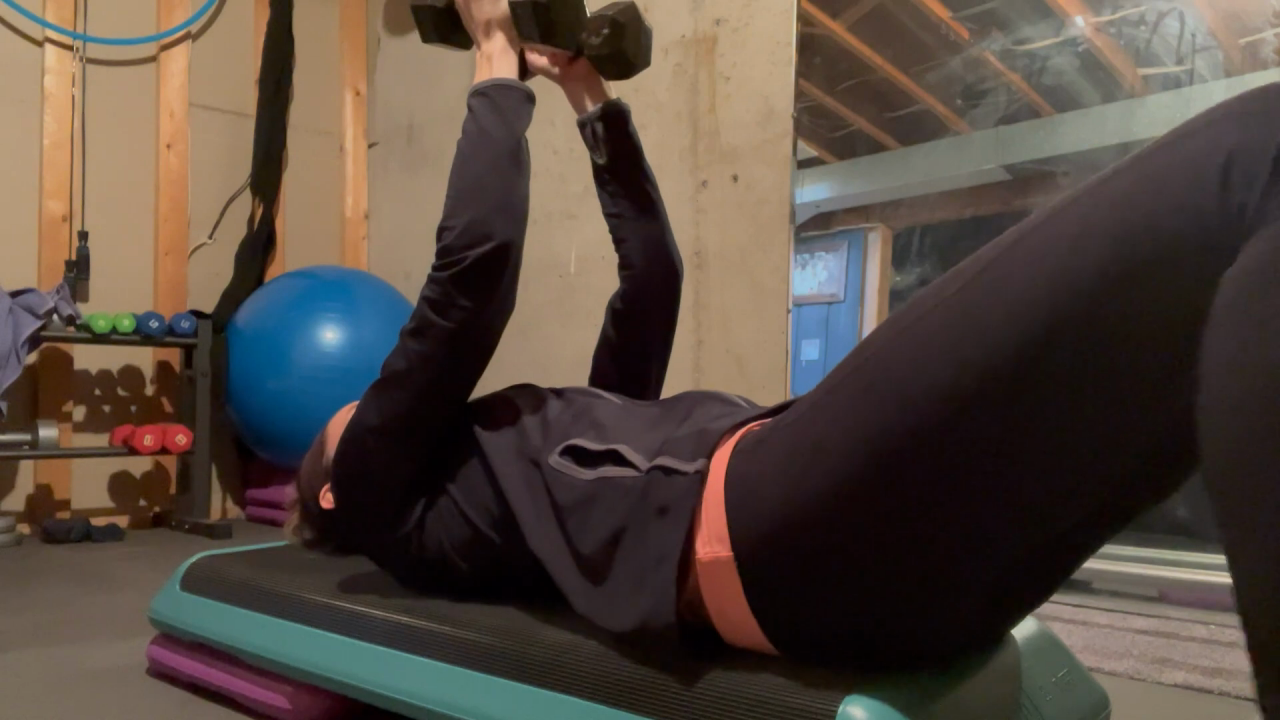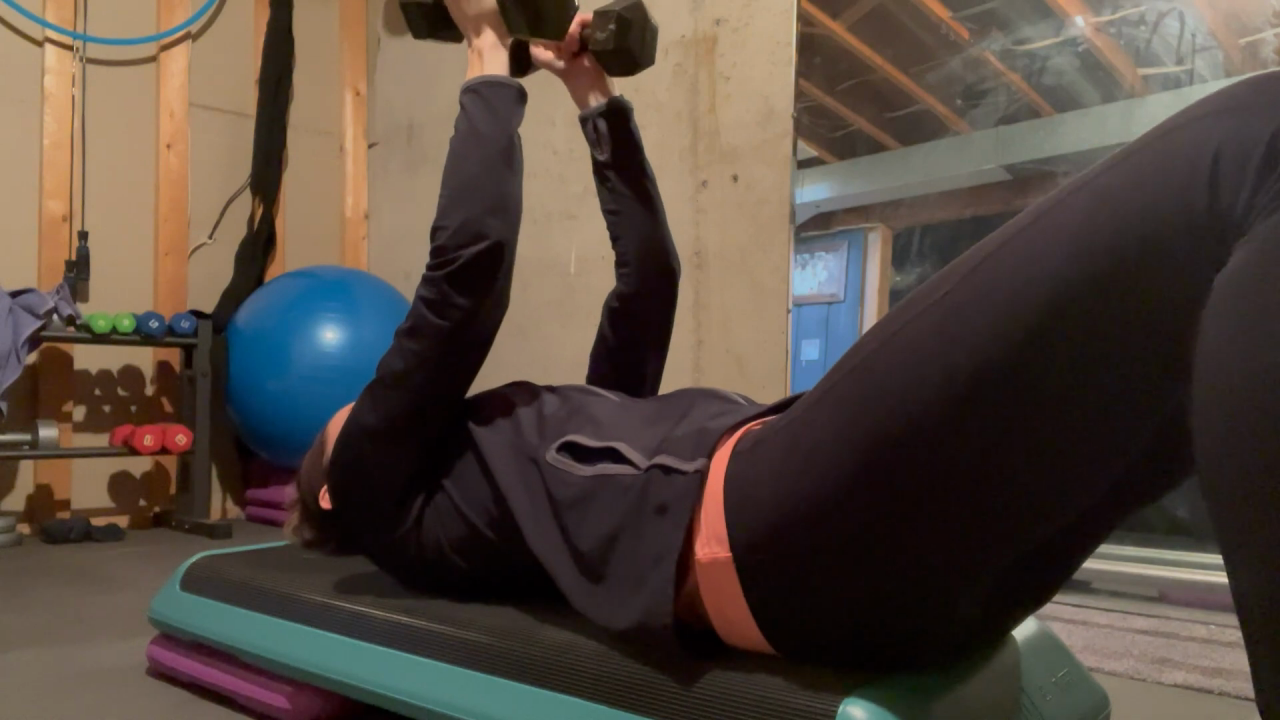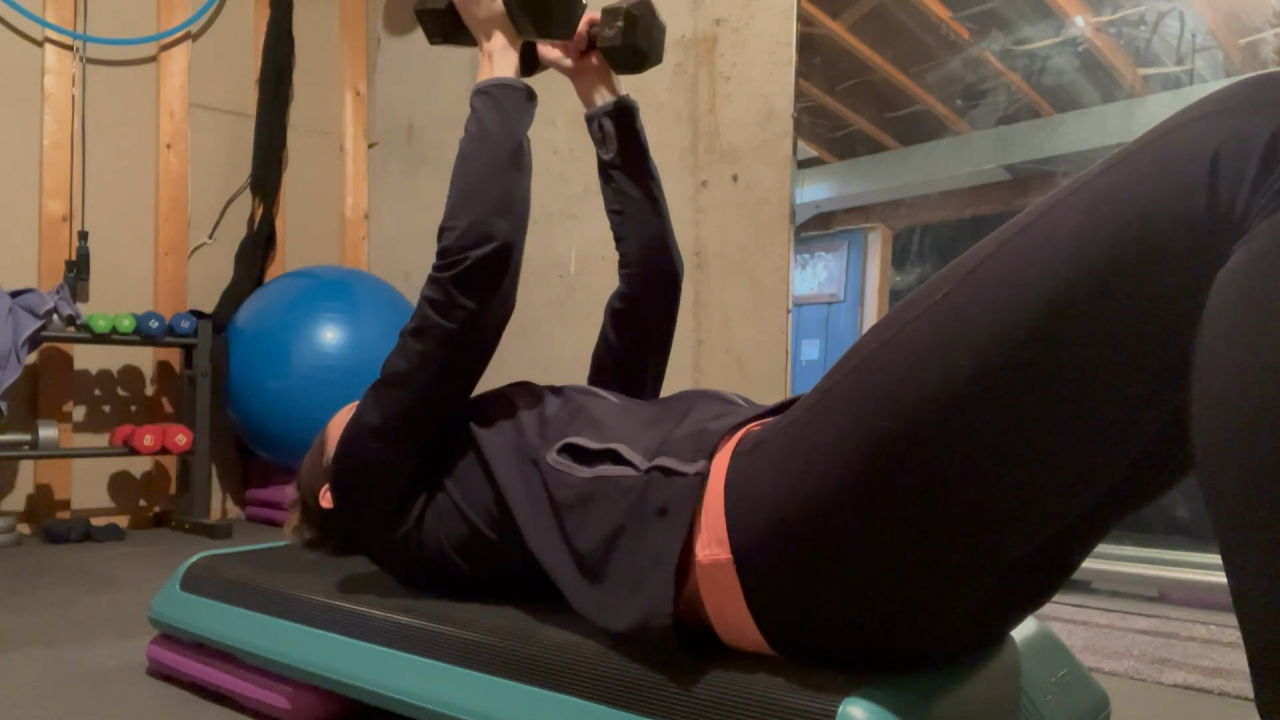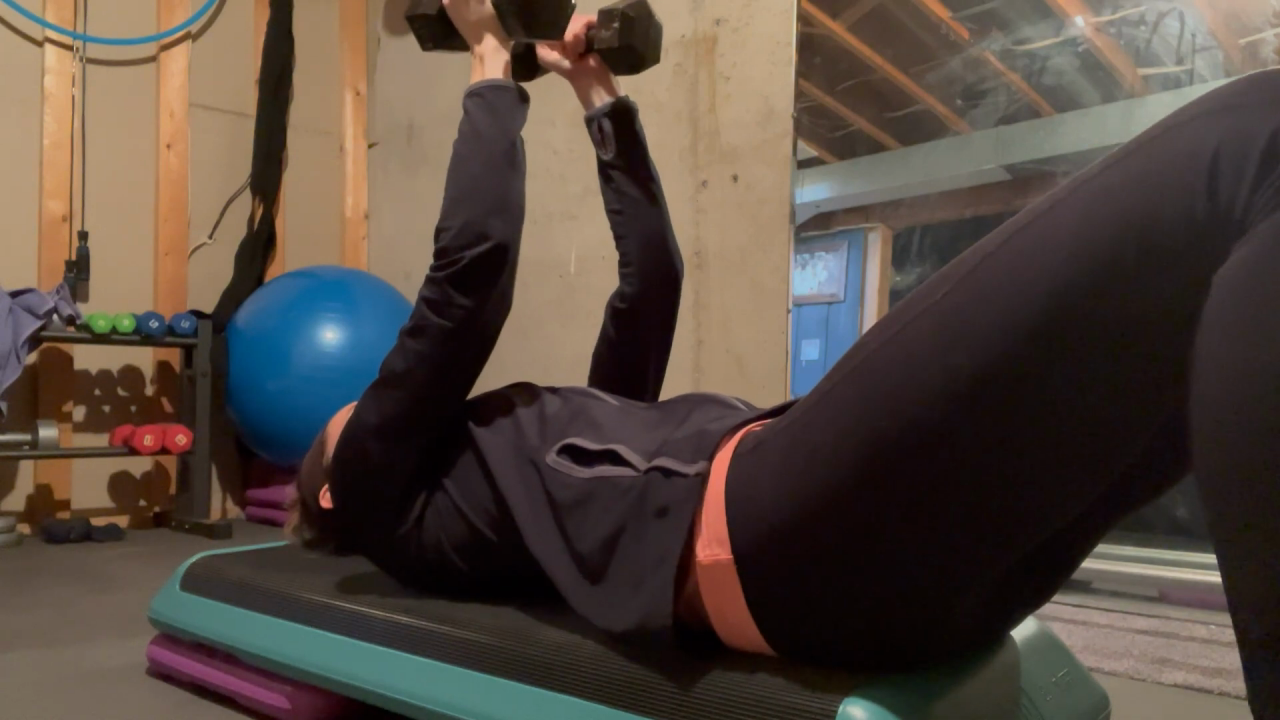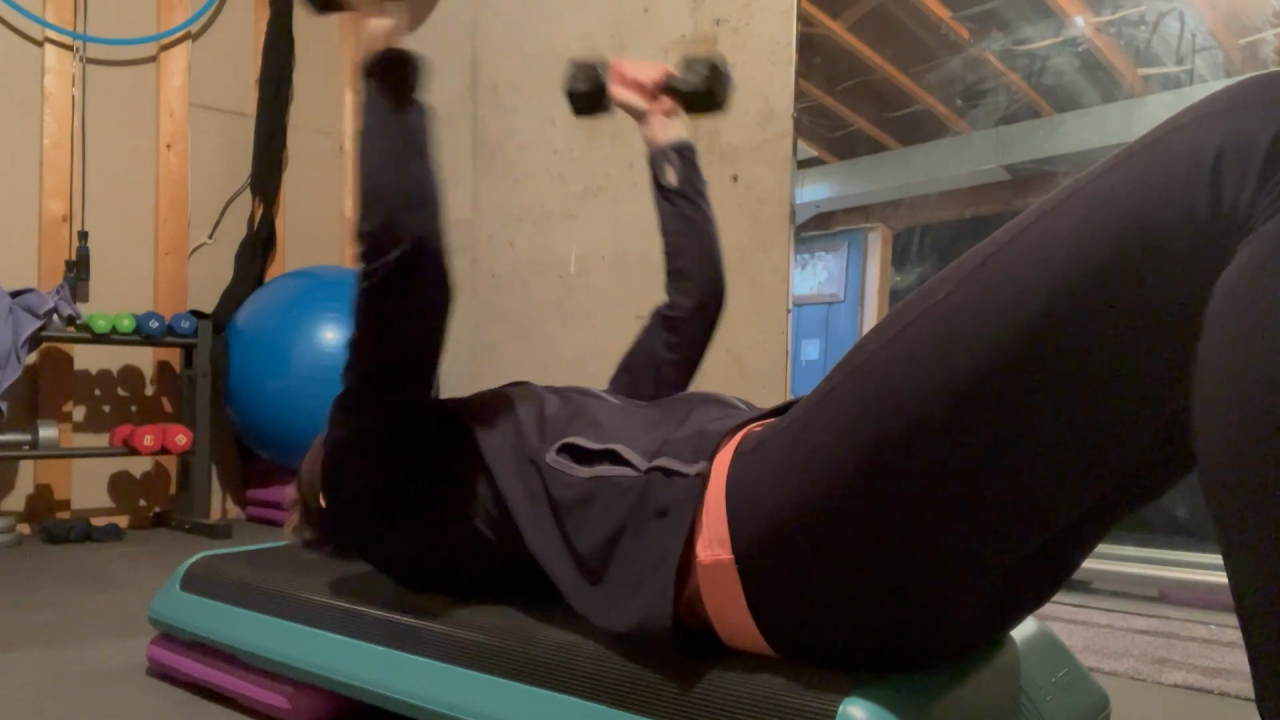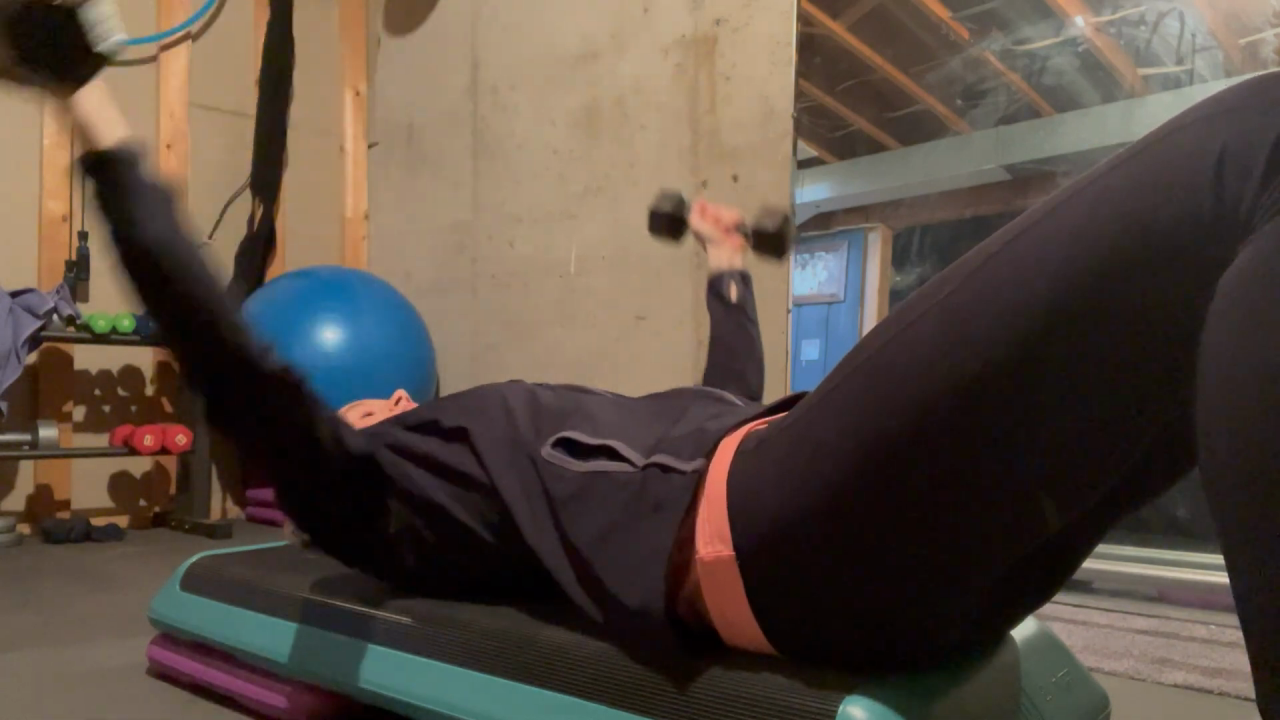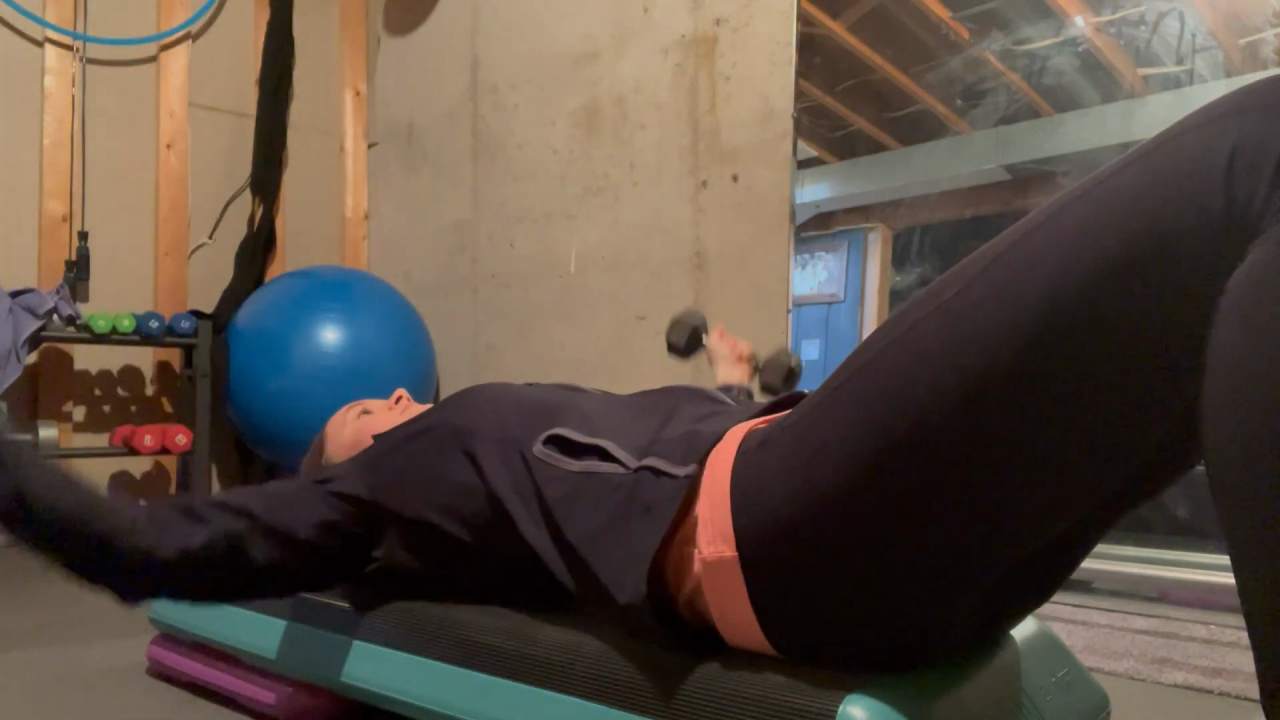
dt=0.4s
person 1, frame 1
left shoulder: (538, 441)
right shoulder: (388, 499)
left elbow: (651, 275)
right elbow: (476, 261)
left wrist: (592, 102)
right hip: (768, 533)
person 1, frame 2
left shoulder: (547, 439)
right shoulder: (387, 496)
left elbow: (648, 274)
right elbow: (467, 263)
left wrist: (595, 99)
right hip: (769, 533)
person 1, frame 3
left shoulder: (544, 440)
right shoulder: (388, 498)
left elbow: (651, 273)
right elbow: (476, 263)
left wrist: (601, 98)
right hip: (769, 533)
person 1, frame 4
left shoulder: (551, 440)
right shoulder: (392, 501)
left elbow: (650, 274)
right elbow: (471, 263)
left wrist: (601, 100)
right hip: (772, 533)
person 1, frame 5
left shoulder: (553, 443)
right shoulder: (396, 506)
left elbow: (692, 305)
right elbow: (404, 274)
left wrist: (660, 136)
right wrist: (390, 57)
left hip: (823, 512)
right hip: (771, 533)
person 1, frame 6
left shoulder: (501, 444)
right shoulder: (384, 499)
right elbow: (240, 372)
left wrist: (725, 270)
right wrist: (105, 140)
left hip: (878, 527)
right hip: (779, 531)
person 1, frame 7
left shoulder: (495, 448)
right shoulder: (375, 494)
right elbow: (151, 544)
left wrist: (727, 380)
left hip: (860, 515)
right hip: (786, 533)
